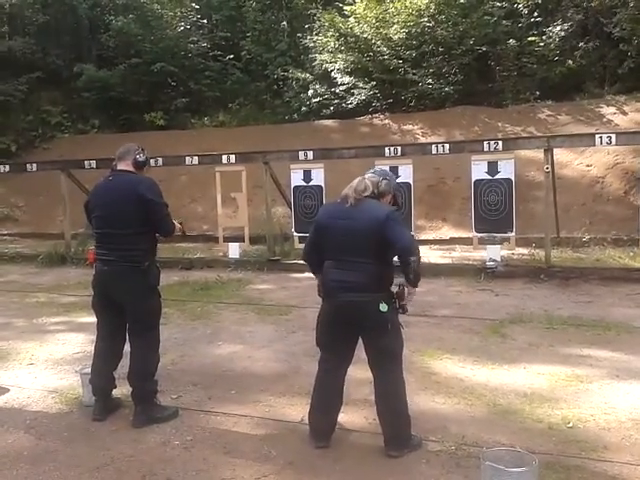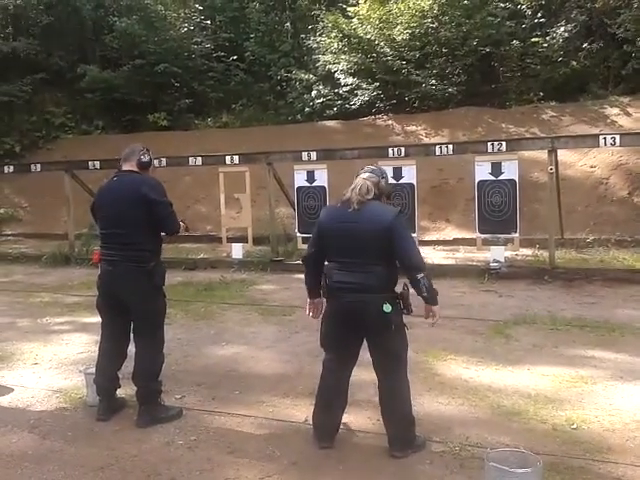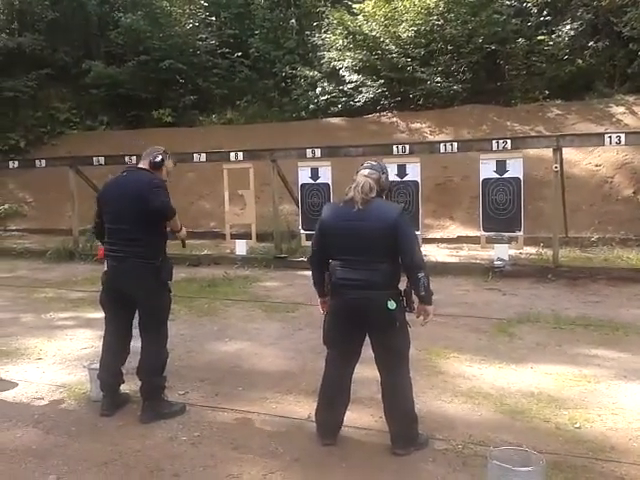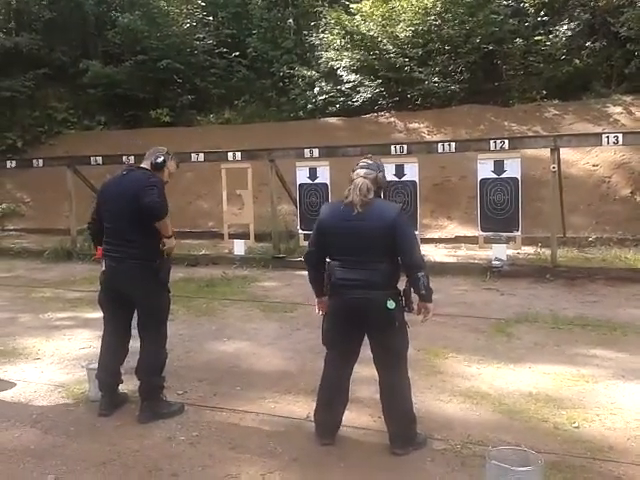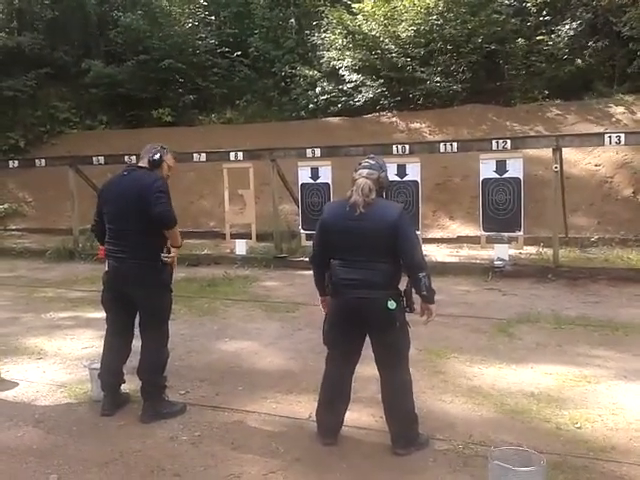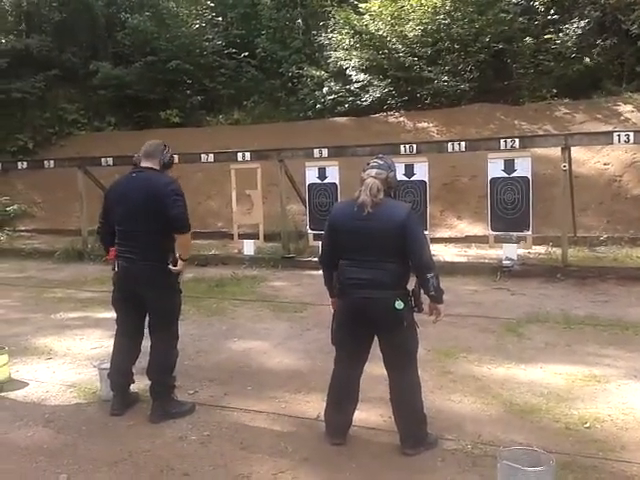
dt=0.4s
person 1, frame 1
left shoulder: (327, 213)
right shoulder: (385, 214)
left elbow: (310, 254)
right elbow: (408, 250)
right wrist: (412, 281)
left hip: (335, 302)
right hip: (374, 304)
left knee: (330, 366)
right knee: (388, 371)
left ankle: (320, 432)
right ankle: (398, 440)
person 1, frame 2
left shoulder: (329, 215)
right shoulder: (390, 216)
left elbow: (312, 259)
right elbow: (411, 261)
left wrist: (314, 294)
right wrist: (429, 298)
left hip: (339, 304)
right hip: (379, 305)
left knee: (335, 368)
right knee: (392, 372)
left ankle: (324, 433)
right ankle: (402, 441)
person 1, frame 3
left shoulder: (330, 213)
right shoulder: (393, 214)
left elbow: (317, 258)
right elbow: (413, 260)
left wrist: (323, 293)
right wrist: (424, 298)
left hip: (342, 301)
right hip: (383, 302)
left knee: (337, 365)
right knee: (394, 370)
left ankle: (326, 430)
right ankle: (404, 439)
person 1, frame 4
left shoulder: (329, 213)
right shoulder: (392, 213)
left elbow: (313, 258)
right elbow: (412, 259)
left wrist: (321, 292)
right wrist: (424, 296)
left hip: (341, 301)
right hip: (382, 302)
left knee: (336, 366)
right knee: (393, 370)
left ankle: (325, 430)
right ankle: (403, 438)
person 1, frame 5
left shoulder: (331, 212)
right shoulder: (394, 213)
left elbow: (318, 258)
right elbow: (414, 259)
left wrist: (324, 292)
right wrist: (426, 297)
left hip: (343, 301)
right hip: (383, 302)
left knee: (338, 366)
right knee: (394, 370)
left ankle: (327, 430)
right ankle: (405, 438)
person 1, frame 6
left shoulder: (339, 212)
right shoulder: (402, 213)
left elbow: (327, 259)
right elbow: (421, 259)
left wrist: (334, 292)
right wrist: (435, 297)
left hip: (351, 301)
right hip: (391, 302)
left knee: (346, 365)
right knee: (403, 370)
left ankle: (336, 430)
right ankle: (413, 438)
person 2, frame 1
left shoulder: (97, 191)
right shoulder: (144, 185)
left elbow: (98, 227)
right elbow: (164, 227)
right wrist: (174, 227)
left hip: (104, 273)
right hip: (136, 275)
left knee: (107, 336)
right knee: (144, 340)
left ankle: (102, 401)
right ankle: (145, 406)
person 2, frame 2
left shoulder: (103, 191)
right shoulder: (148, 185)
right elbow: (170, 226)
right wrist: (179, 226)
left hip: (109, 273)
right hip: (142, 275)
left knee: (111, 336)
right knee: (149, 340)
left ankle: (106, 401)
right ankle: (149, 406)
person 2, frame 3
left shoulder: (109, 186)
right shoulder: (150, 182)
left elbow: (99, 229)
right elbow: (163, 208)
right wrist: (178, 228)
left hip: (114, 269)
right hip: (147, 271)
left knee: (115, 332)
right knee: (154, 336)
left ankle: (110, 396)
right ankle: (153, 402)
person 2, frame 4
left shoulder: (109, 185)
right shoulder: (149, 181)
left elbow: (95, 228)
right elbow: (155, 208)
right wrist: (168, 236)
left hip: (112, 270)
right hip: (145, 271)
left knee: (114, 332)
right knee: (153, 337)
left ankle: (108, 396)
right ankle: (151, 402)
person 2, frame 5
left shoulder: (110, 186)
right shoulder: (154, 183)
left elbow: (98, 229)
right elbow: (165, 218)
right wrist: (176, 245)
left hip: (115, 270)
right hip: (149, 271)
left knee: (116, 332)
right knee: (154, 337)
left ankle: (110, 396)
right ankle: (153, 403)
person 2, frame 6
left shoulder: (116, 187)
right shoulder: (166, 185)
left elbow: (105, 231)
right elbow: (181, 223)
right wrist: (183, 256)
left hip: (125, 271)
right hip: (158, 272)
left knee: (126, 333)
right knee: (164, 337)
left ankle: (120, 396)
right ankle: (162, 403)
